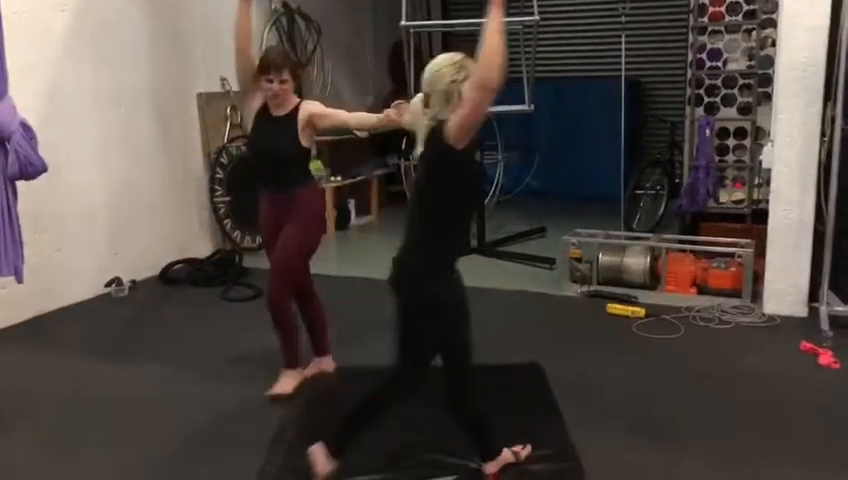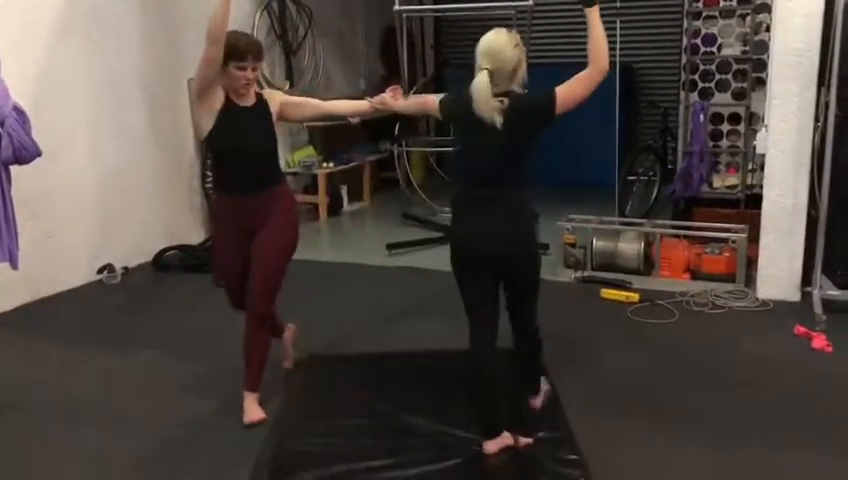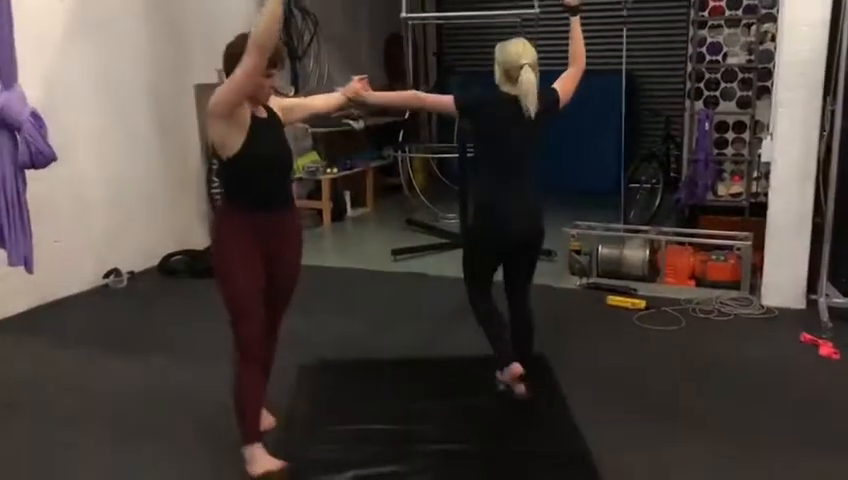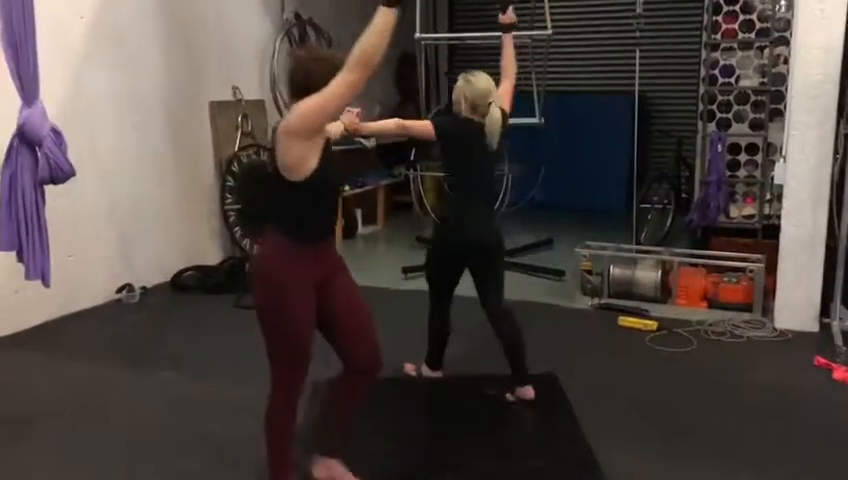
dt=0.5s
person 1, frame 1
left shoulder: (307, 113)
right shoulder: (253, 103)
left elbow: (348, 119)
right elbow: (242, 51)
left wrist: (383, 119)
left hip: (304, 207)
right hip: (270, 207)
left knee: (277, 292)
right knee: (298, 285)
left ankle: (292, 367)
right ankle: (322, 357)
person 1, frame 2
left shoulder: (272, 102)
right shoulder: (208, 98)
left elbow: (328, 107)
right elbow: (213, 40)
left wrist: (375, 104)
left hip: (275, 209)
right hip: (229, 212)
left knee: (259, 303)
right knee: (240, 298)
left ankle: (251, 395)
right ankle: (282, 332)
person 1, frame 3
left shoulder: (274, 109)
right shoulder: (224, 110)
left elbow: (316, 103)
right elbow: (258, 49)
left wrist: (345, 94)
left hip: (285, 230)
right hip: (238, 234)
left knee: (267, 331)
right knee: (250, 340)
left ankle: (256, 401)
person 1, frame 4
left shoulder: (311, 132)
right shoulder: (297, 127)
right elbow: (359, 69)
left wrist: (346, 124)
left hip: (324, 262)
right hip: (285, 267)
left knee: (366, 364)
right knee: (289, 382)
person 2, frame 1
left shoulder: (442, 136)
right shoulder: (448, 141)
right elbow: (489, 84)
left wrist: (416, 110)
left hip: (435, 270)
right hip: (426, 275)
left knee: (459, 367)
right knee: (408, 376)
person 2, frame 2
left shoulder: (461, 105)
right shoulder: (531, 109)
left elbow: (422, 102)
right elbow: (598, 67)
left wrist: (396, 103)
left hip: (466, 233)
right hip: (513, 231)
left knee: (481, 328)
right knee: (523, 315)
left ankle: (494, 431)
right ankle: (533, 390)
person 2, frame 3
left shoulder: (483, 104)
right shoulder: (544, 105)
left elbow: (419, 100)
right elbow: (577, 67)
left wrist: (369, 97)
left hip: (489, 216)
right hip: (529, 217)
left knee: (479, 290)
right knee: (520, 296)
left ankle: (510, 362)
right ankle: (520, 374)
person 2, frame 4
left shoulder: (453, 129)
right shoulder: (497, 124)
left elbow: (403, 126)
right elbow: (508, 79)
left wrist: (361, 127)
right wrist: (508, 32)
left hip: (455, 230)
right hip: (488, 231)
left knee: (440, 298)
right knee: (496, 306)
left ankle: (432, 365)
right ankle: (522, 383)
